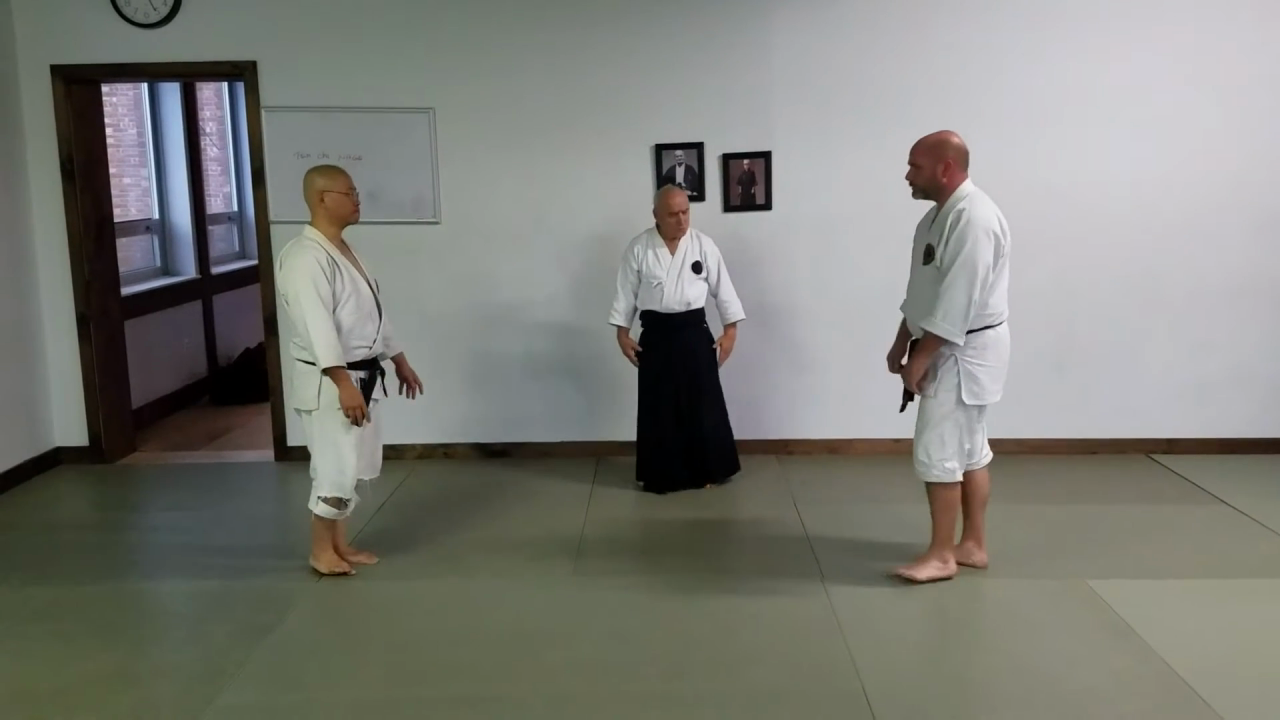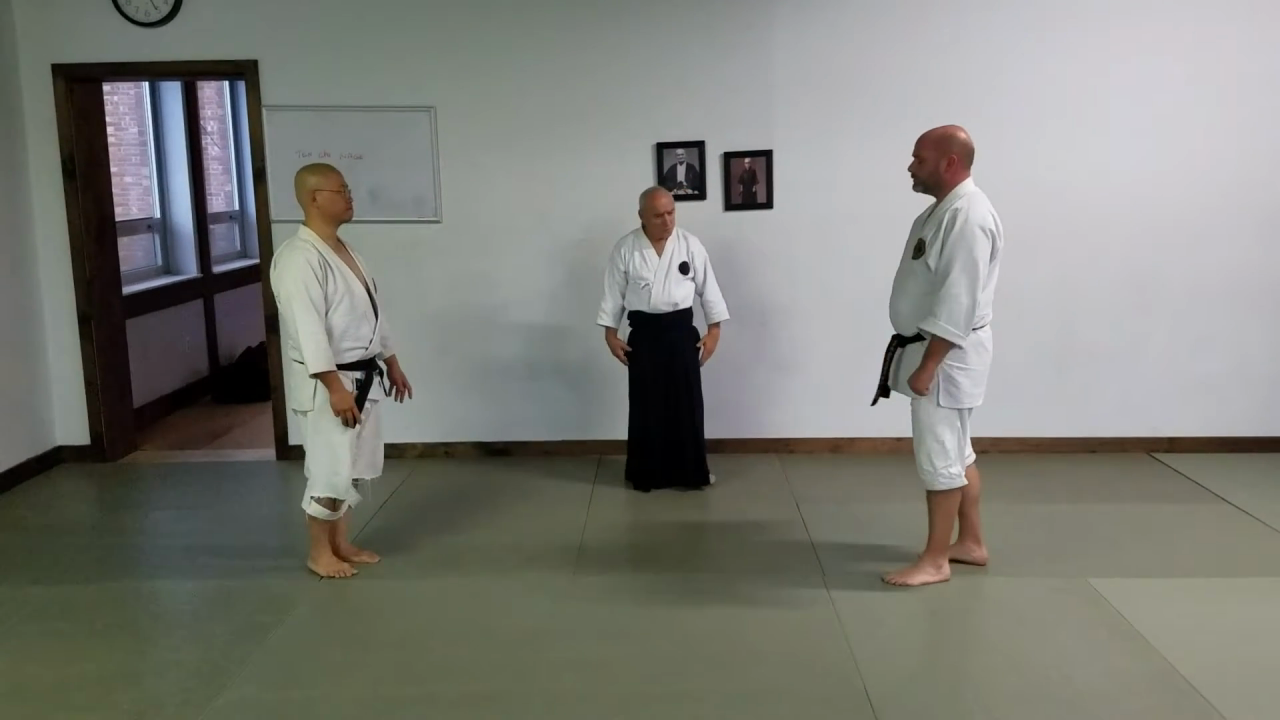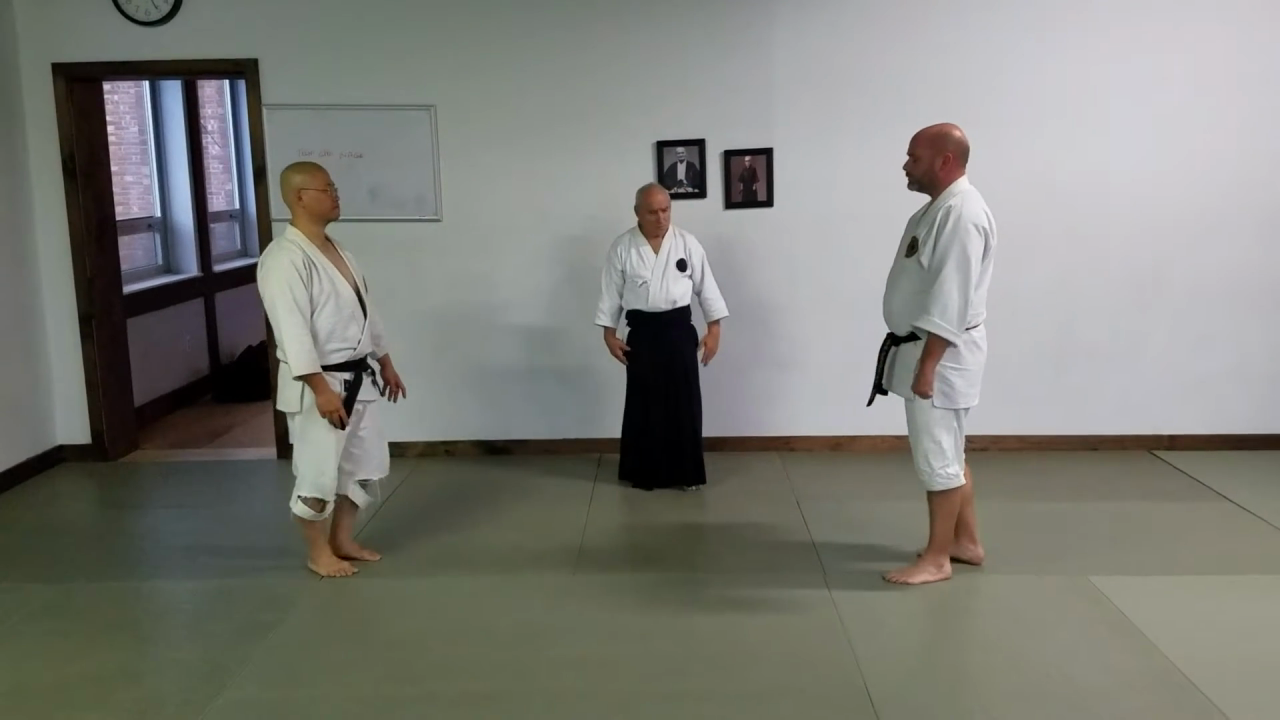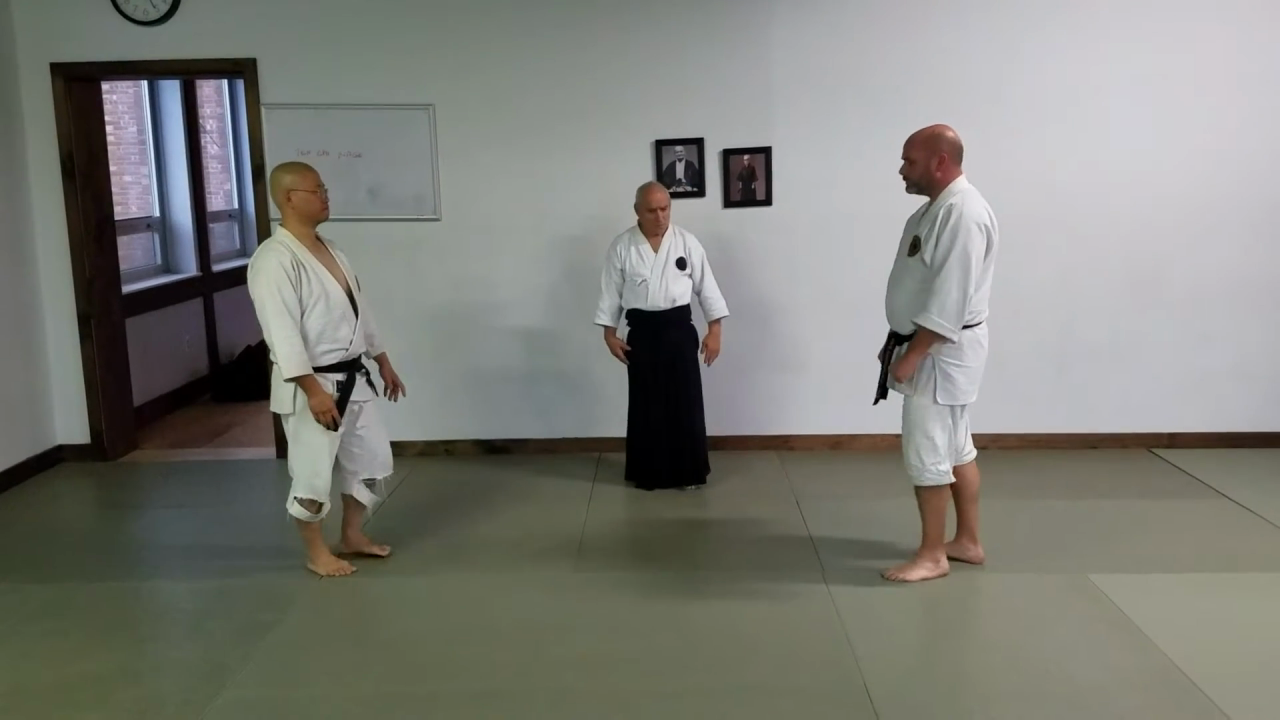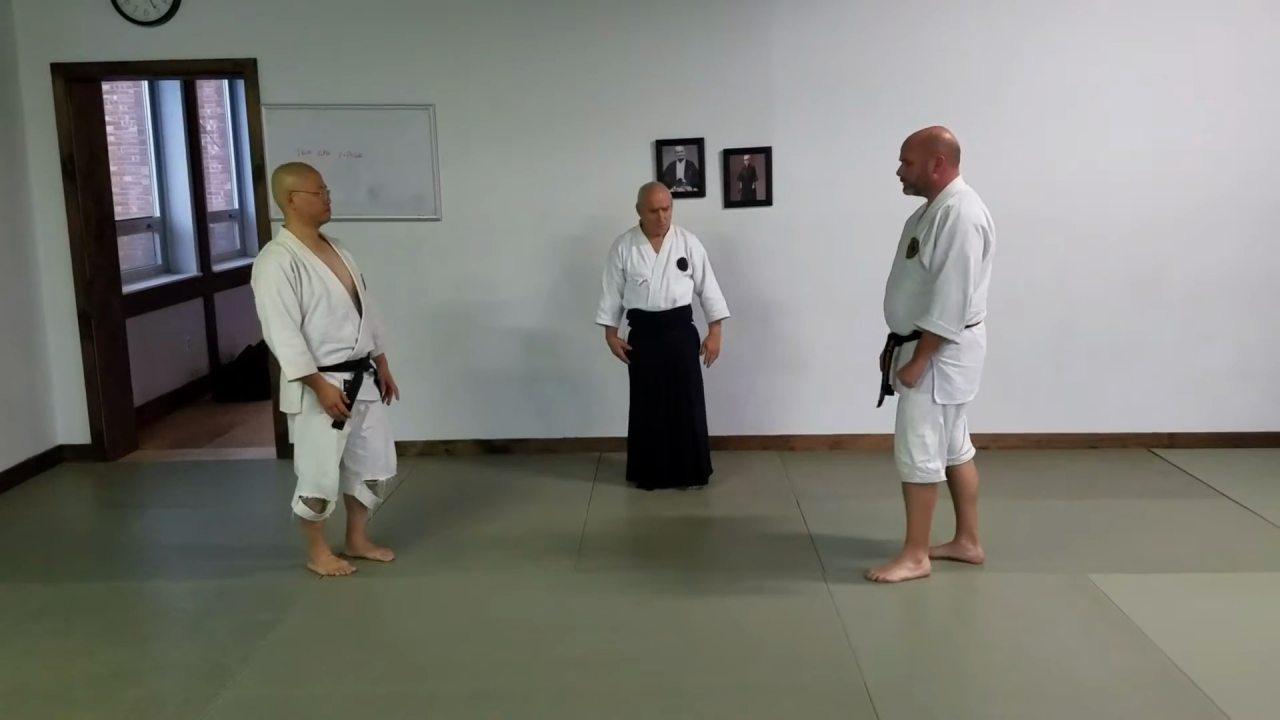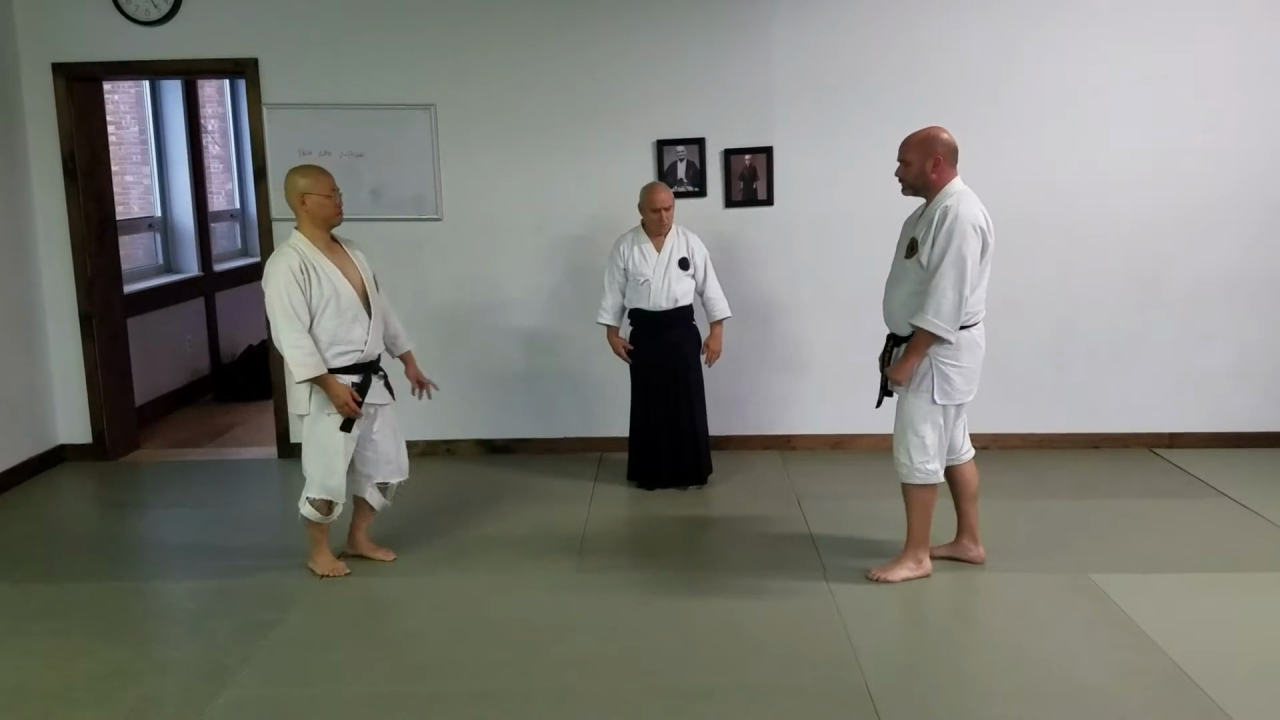
dt=0.3s
person 1, frame 1
left shoulder: (972, 217)
right shoulder: (941, 212)
left elbow: (956, 302)
right elbow: (921, 290)
left wrist: (920, 358)
right wrist: (901, 342)
left hip: (965, 352)
right hip: (951, 351)
left knee: (936, 452)
right knee: (968, 450)
left ankle: (941, 555)
right ankle: (973, 544)
person 1, frame 2
left shoulder: (968, 216)
right shoulder: (943, 209)
left elbow: (958, 303)
left wrist: (928, 364)
right wrist: (909, 349)
left hip: (947, 354)
right hip: (929, 348)
left knee: (938, 457)
right knee: (955, 451)
left ankle: (934, 560)
right ankle: (971, 542)
person 1, frame 3
left shoulder: (961, 213)
right shoulder: (939, 208)
left elbow: (950, 301)
left wrist: (927, 367)
right wrist: (919, 359)
left hip: (941, 353)
right hip: (924, 348)
left knee: (937, 456)
right knee: (945, 450)
left ankle: (936, 559)
right ankle: (966, 542)
person 1, frame 4
left shoulder: (962, 212)
right shoulder: (937, 208)
left elbow: (948, 300)
left wrist: (911, 356)
right wrist: (896, 343)
left hip: (942, 350)
right hip: (926, 347)
left knee: (927, 452)
right knee: (955, 447)
left ankle: (932, 554)
right ankle: (968, 542)
person 1, frame 5
left shoulder: (960, 215)
right shoulder: (933, 210)
left elbow: (950, 302)
left wrist: (919, 360)
right wrist: (896, 346)
left hip: (940, 352)
right hip: (924, 347)
left knee: (918, 451)
right knee: (952, 446)
left ankle: (915, 555)
right ankle: (967, 541)
person 1, frame 6
left shoulder: (958, 214)
right shoulder: (933, 209)
left elbow: (944, 302)
left wrist: (908, 359)
right wrist: (898, 349)
left hip: (937, 352)
right hip: (925, 348)
left knee: (918, 451)
right knee: (952, 446)
left ankle: (916, 555)
right ankle: (968, 541)
person 2, frame 1
left shoulder: (343, 250)
right shoulder: (306, 257)
left elbow: (371, 312)
right elbow: (318, 327)
left wrist: (399, 360)
right wrist: (344, 383)
left hip: (361, 375)
right hip: (327, 381)
left knee: (353, 466)
right knee: (335, 468)
left ankle: (339, 543)
right ankle: (320, 550)
person 2, frame 2
left shoulder: (342, 249)
right shoulder: (299, 258)
left elbow: (369, 312)
right elbow: (308, 329)
left wrist: (391, 362)
right wrist: (335, 387)
left hip: (360, 377)
right hip: (325, 383)
left knee: (354, 466)
right knee: (329, 469)
left ankle: (340, 542)
right ankle: (319, 552)
person 2, frame 3
left shoulder: (335, 250)
right shoulder: (285, 258)
left elbow: (362, 310)
right elbow: (292, 330)
left wrist: (385, 363)
right wrist: (321, 388)
left hip: (356, 378)
right hip: (317, 383)
left knee: (366, 462)
right knee: (318, 471)
left ankle: (342, 538)
right ankle: (318, 552)
person 2, frame 4
left shoulder: (328, 249)
right shoulder: (275, 260)
left elbow: (358, 310)
right elbow: (282, 333)
left wrist: (383, 362)
right wrist: (313, 390)
left hip: (351, 378)
right hip: (311, 385)
left knee: (370, 458)
right knee: (314, 473)
left ankle: (352, 535)
right ankle: (316, 552)
person 2, frame 5
left shoulder: (336, 249)
right shoulder: (277, 260)
left elbow: (364, 309)
right elbow: (283, 334)
left wrist: (382, 364)
right wrist: (320, 385)
left hip: (360, 378)
right hip: (317, 385)
left knee: (372, 463)
right knee: (319, 471)
left ankle: (356, 540)
right ankle: (318, 552)
person 2, frame 6
left shoulder: (350, 251)
right shoulder: (288, 263)
left elbow: (381, 310)
right elbow: (291, 336)
left wrist: (409, 362)
right wrist: (331, 385)
left hip: (370, 380)
right hip: (328, 387)
left knee: (385, 465)
right knee: (327, 474)
left ankle: (359, 539)
right ankle: (319, 551)
person 3, frame 1
left shoulder: (703, 244)
right shoulder: (638, 248)
left elbow: (722, 288)
right elbow: (626, 292)
left wrist: (730, 330)
right wrist: (622, 333)
left hip: (693, 332)
right hip: (655, 334)
left knee: (703, 403)
right knee: (656, 407)
left ankle: (707, 470)
right ankle: (657, 474)
person 3, frame 2
left shoulder: (690, 245)
right shoulder: (625, 248)
left elbow: (708, 288)
right elbow: (614, 293)
left wrist: (713, 330)
right wrist: (611, 333)
left hip: (681, 332)
right hip: (643, 335)
left knee: (687, 403)
right knee: (646, 407)
left ankle: (691, 471)
right ankle: (648, 473)
person 3, frame 3
left shoulder: (687, 243)
right shoulder: (622, 247)
left elbow: (706, 287)
right elbow: (612, 292)
left wrist: (714, 329)
right wrist: (610, 333)
left hip: (679, 330)
right hip: (642, 333)
left knee: (684, 403)
right knee: (644, 405)
left ankle: (686, 472)
right ankle: (646, 472)
person 3, frame 4
left shoulder: (686, 242)
right shoulder: (621, 246)
left elbow: (706, 286)
right elbow: (611, 292)
left wrist: (714, 329)
right wrist: (610, 333)
left hip: (679, 330)
right hip: (642, 333)
left knee: (686, 403)
right knee: (645, 405)
left ankle: (688, 471)
right ankle: (648, 472)
person 3, frame 5
left shoulder: (688, 242)
right shoulder: (623, 246)
left elbow: (707, 287)
right elbow: (612, 292)
left wrist: (715, 331)
right wrist: (611, 334)
left hip: (680, 331)
right hip: (643, 333)
left knee: (687, 403)
right knee: (647, 405)
left ankle: (690, 471)
right ankle: (649, 472)
person 3, frame 6
left shoulder: (690, 242)
right shoulder: (625, 246)
left elbow: (709, 287)
right elbow: (614, 291)
left wrist: (716, 331)
right wrist: (612, 333)
left hip: (681, 331)
right hip: (644, 333)
left knee: (687, 403)
right knee: (647, 405)
left ankle: (690, 471)
right ankle: (649, 472)
